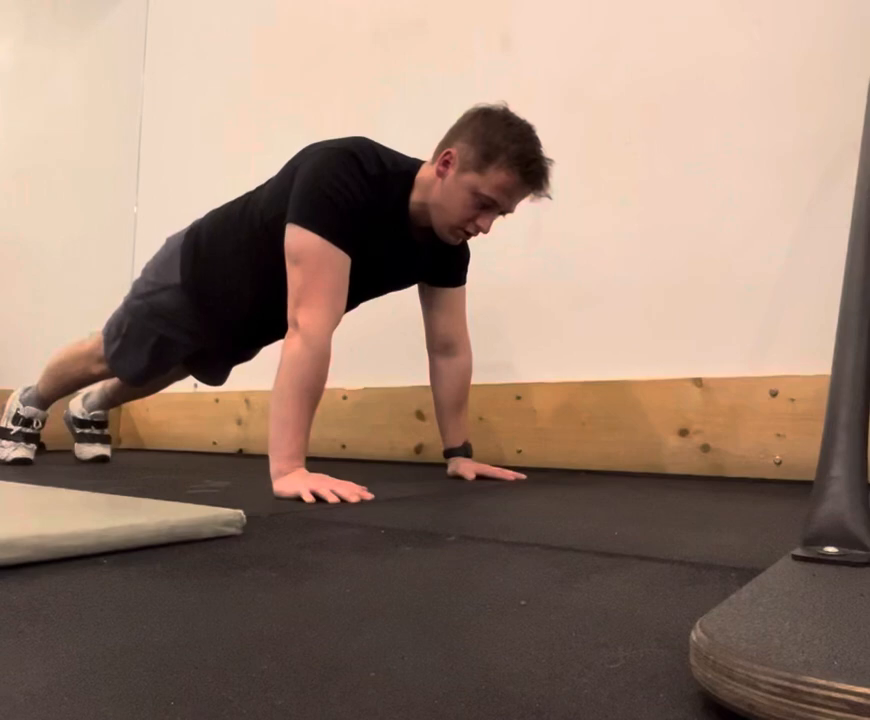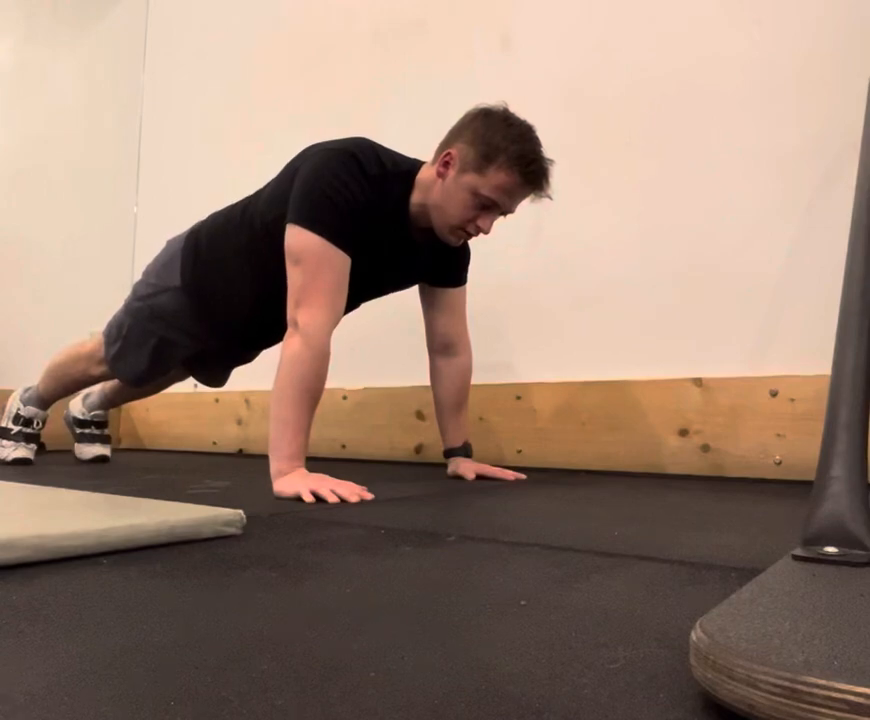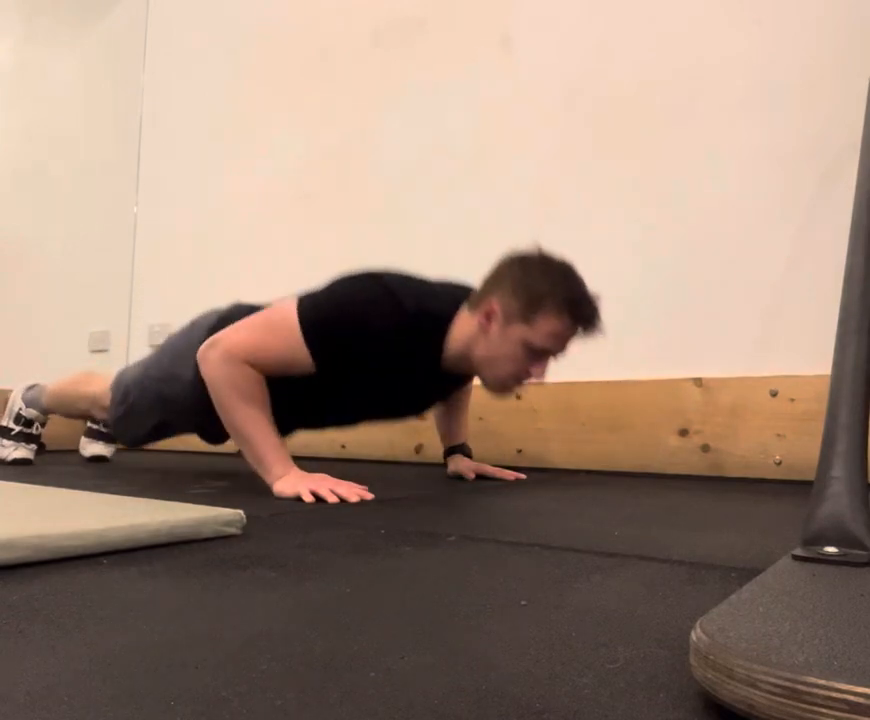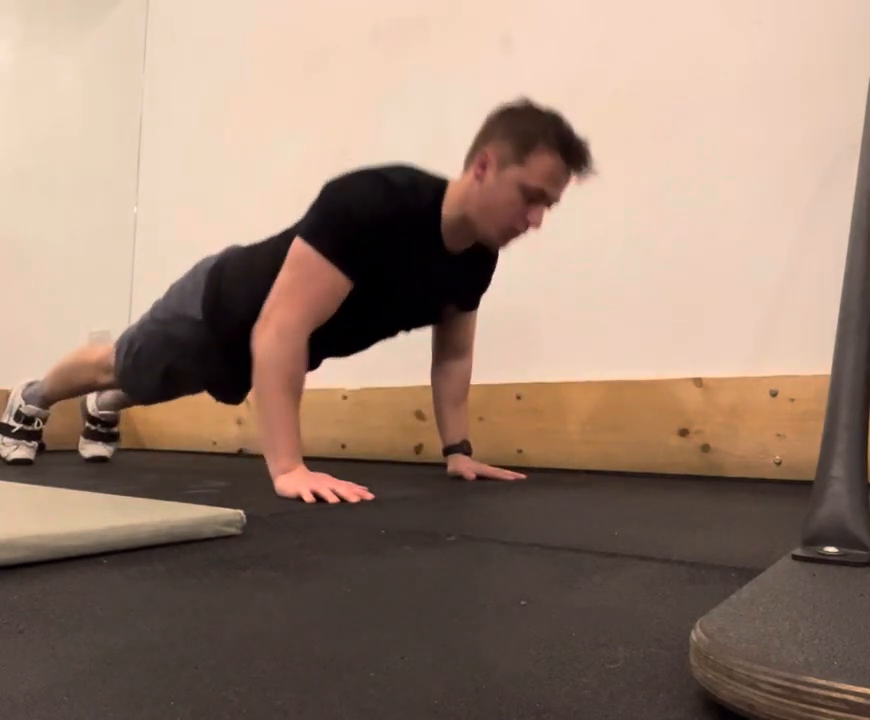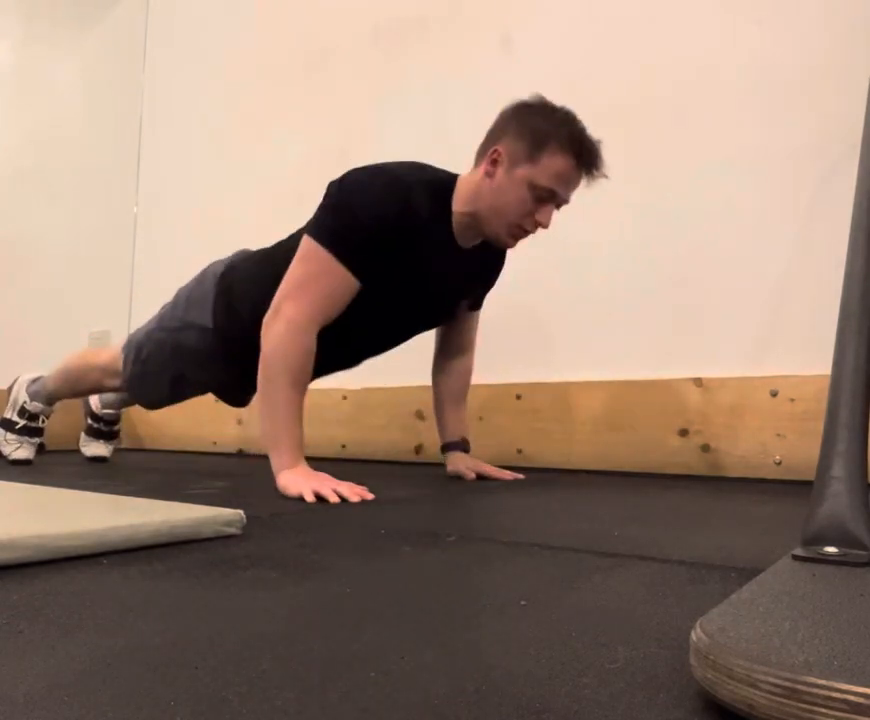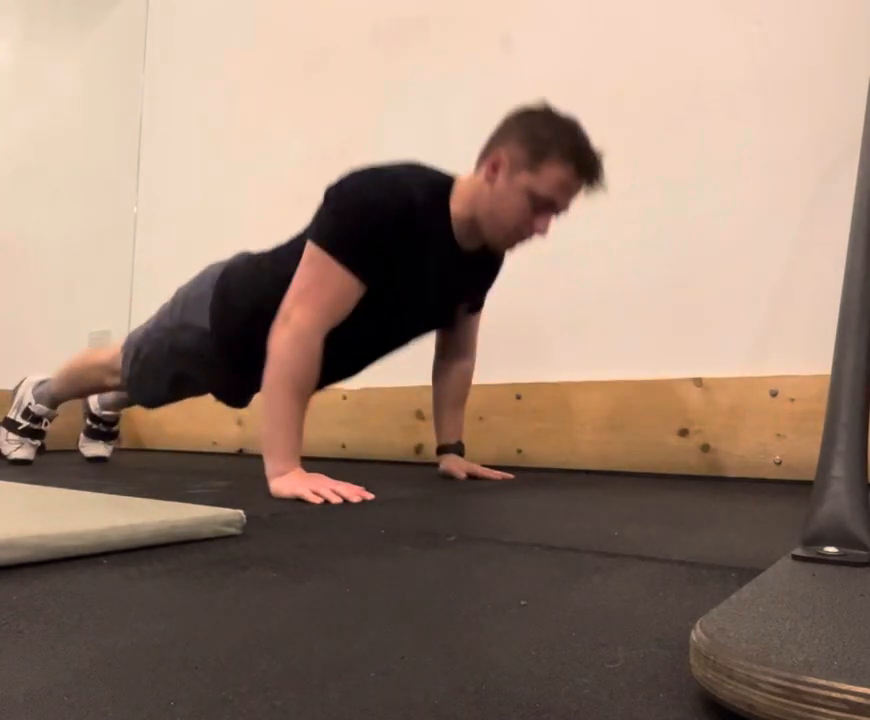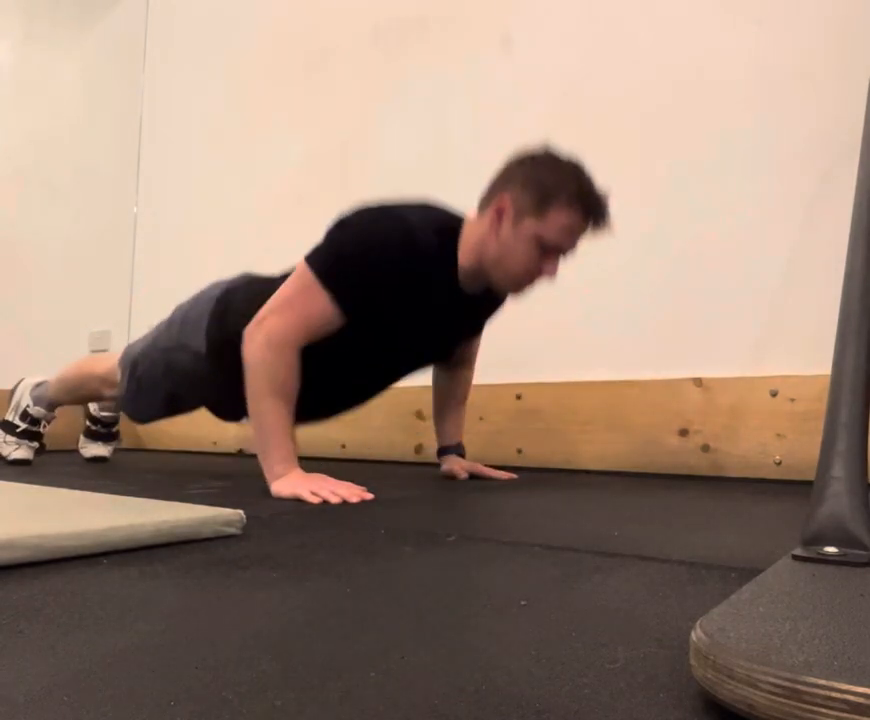
dt=0.7s
person 1, frame 1
left shoulder: (445, 237)
right shoulder: (343, 176)
left elbow: (449, 347)
right elbow: (310, 327)
left wrist: (459, 452)
right wrist: (288, 469)
left hip: (246, 320)
right hip: (194, 278)
left knee: (157, 377)
right knee: (111, 357)
left ankle: (91, 409)
person 1, frame 2
left shoulder: (446, 240)
right shoulder: (343, 175)
left elbow: (450, 348)
right elbow: (309, 328)
left wrist: (458, 452)
right wrist: (287, 469)
left hip: (245, 323)
right hip: (194, 281)
left knee: (159, 377)
right knee: (111, 360)
left ankle: (89, 411)
person 1, frame 3
left shoulder: (469, 334)
right shoulder: (378, 318)
right elbow: (223, 355)
left wrist: (458, 452)
right wrist: (282, 472)
left hip: (258, 374)
right hip: (215, 361)
right knee: (118, 406)
left ankle: (100, 422)
person 1, frame 4
left shoulder: (477, 245)
right shoulder: (376, 204)
left elbow: (452, 349)
right elbow: (281, 332)
left wrist: (455, 448)
right wrist: (287, 467)
left hip: (259, 335)
right hip: (218, 303)
left knee: (150, 391)
right knee: (129, 371)
left ankle: (100, 414)
person 1, frame 5
left shoulder: (487, 247)
right shoulder: (385, 201)
left elbow: (455, 344)
right elbow: (288, 325)
left wrist: (455, 446)
right wrist: (288, 467)
left hip: (265, 345)
right hip: (226, 309)
right knee: (132, 373)
left ankle: (103, 408)
person 1, frame 6
left shoulder: (484, 252)
right shoulder: (384, 201)
left elbow: (456, 349)
right elbow: (299, 329)
left wrist: (450, 450)
right wrist: (283, 470)
left hip: (270, 352)
right hip: (224, 314)
right knee: (128, 372)
left ankle: (104, 411)
person 1, frame 7
left shoulder: (486, 279)
right shoulder: (391, 243)
left elbow: (456, 355)
right elbow: (266, 337)
left wrist: (450, 449)
right wrist: (282, 473)
left hip: (274, 339)
right hip: (223, 334)
right knee: (127, 385)
left ankle: (99, 417)
